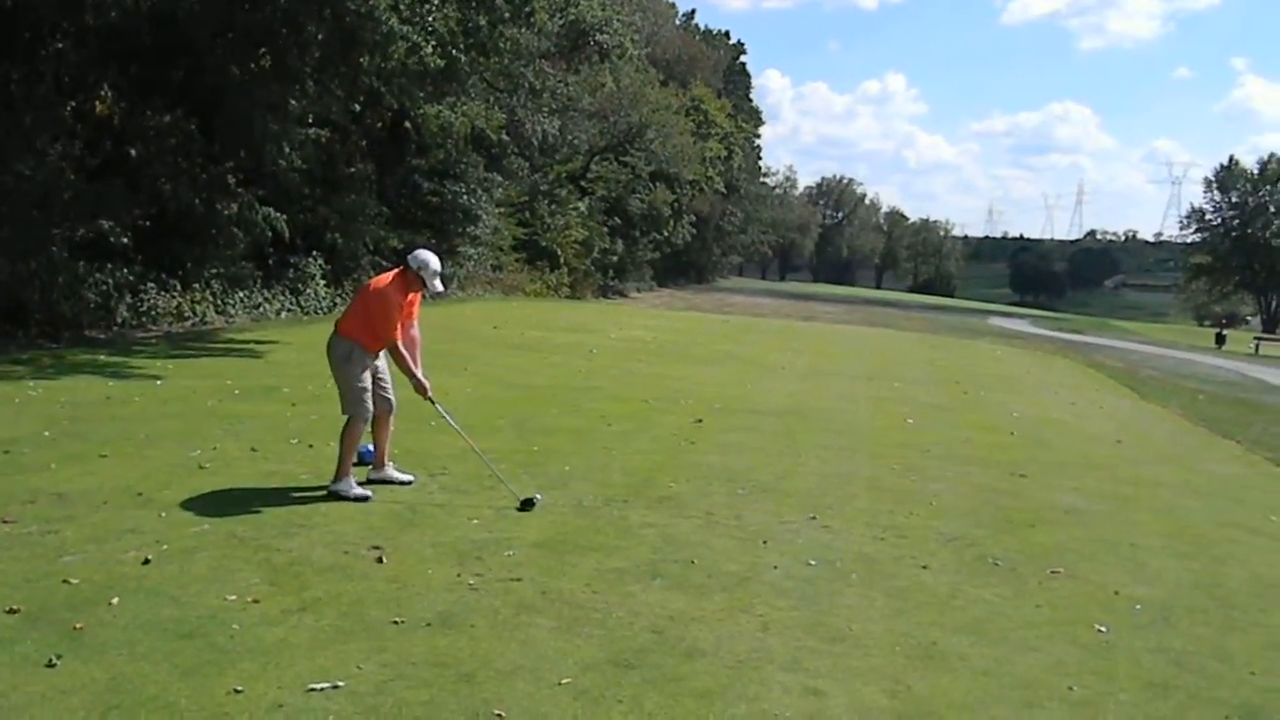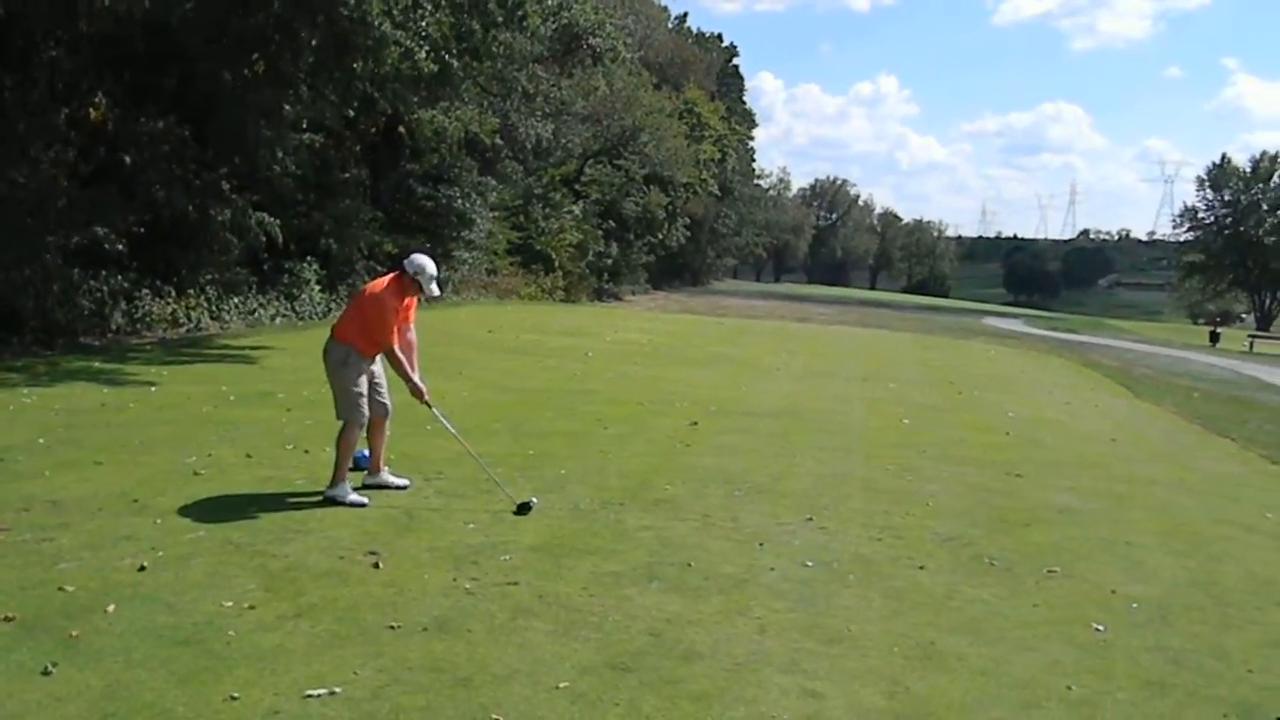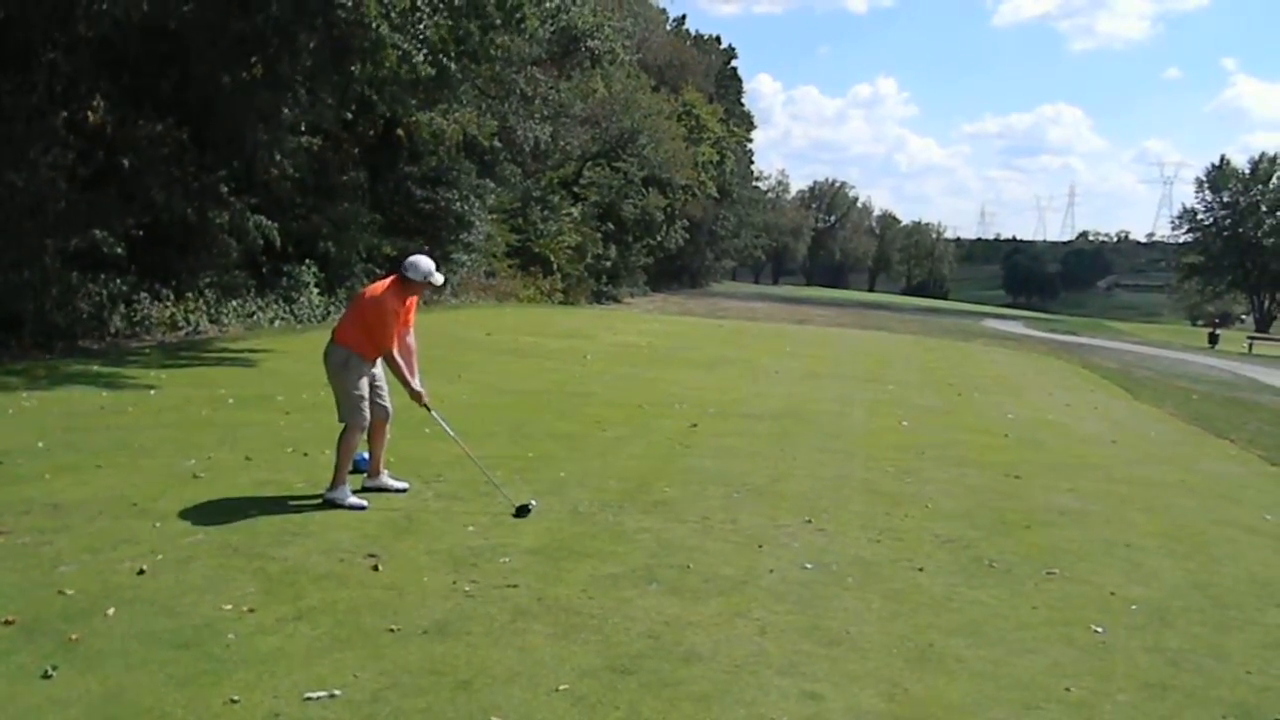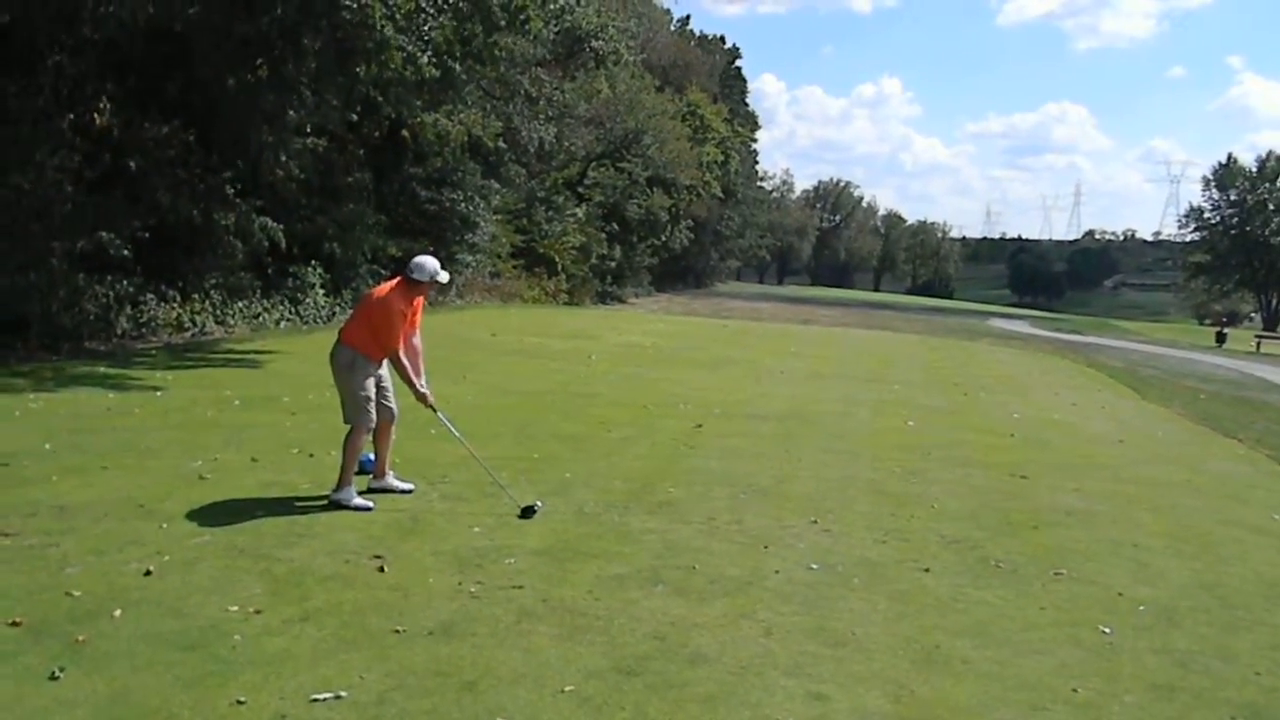
dt=0.2s
person 1, frame 1
left shoulder: (412, 288)
right shoulder: (387, 293)
left elbow: (411, 328)
right elbow: (395, 345)
left wrist: (418, 371)
right wrist: (415, 379)
left hip: (371, 349)
right hip: (349, 348)
left knee: (385, 406)
right knee: (362, 412)
left ankle: (381, 467)
right ankle: (342, 480)
person 1, frame 2
left shoulder: (408, 293)
right shoulder: (382, 298)
left elbow: (407, 332)
right elbow: (391, 349)
left wrist: (416, 375)
right wrist: (412, 383)
left hip: (368, 353)
right hip: (346, 354)
left knee: (381, 411)
right knee: (357, 417)
left ankle: (376, 472)
right ankle: (338, 485)
person 1, frame 3
left shoulder: (408, 295)
right shoulder: (384, 301)
left elbow: (406, 336)
right elbow: (390, 353)
left wrist: (415, 378)
right wrist: (410, 387)
left hip: (368, 356)
right hip: (346, 357)
left knee: (382, 414)
right knee: (358, 421)
left ankle: (376, 475)
right ankle: (337, 488)
person 1, frame 4
left shoulder: (415, 296)
right shoulder: (391, 302)
left elbow: (412, 337)
right elbow: (396, 354)
left wrist: (421, 380)
right wrist: (416, 389)
left hip: (374, 357)
right hip: (353, 358)
left knee: (387, 416)
right knee: (364, 421)
left ankle: (381, 477)
right ankle: (343, 489)
